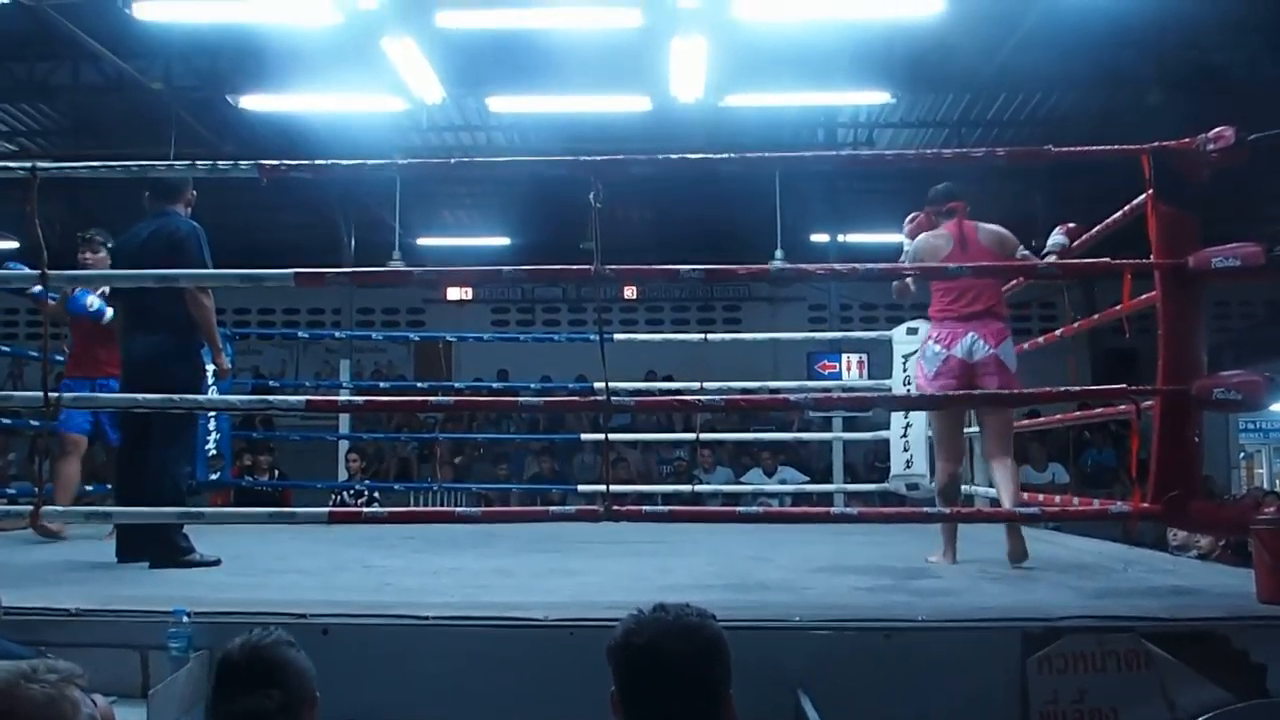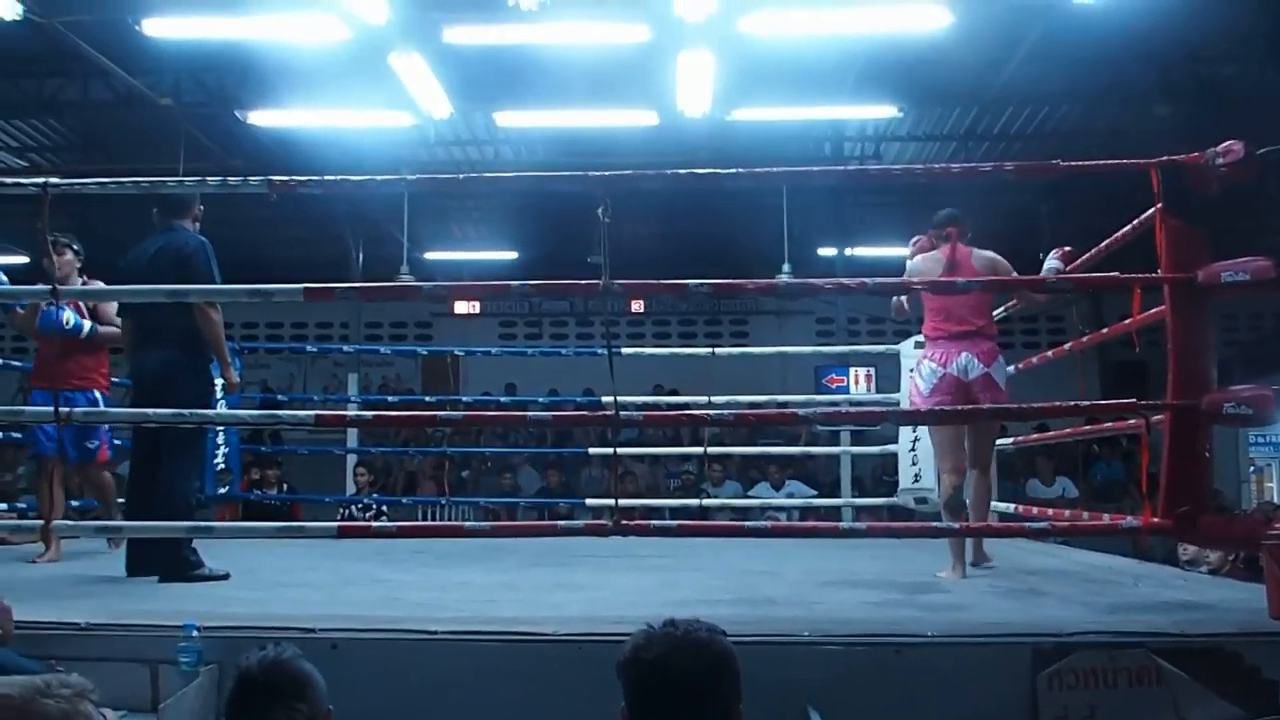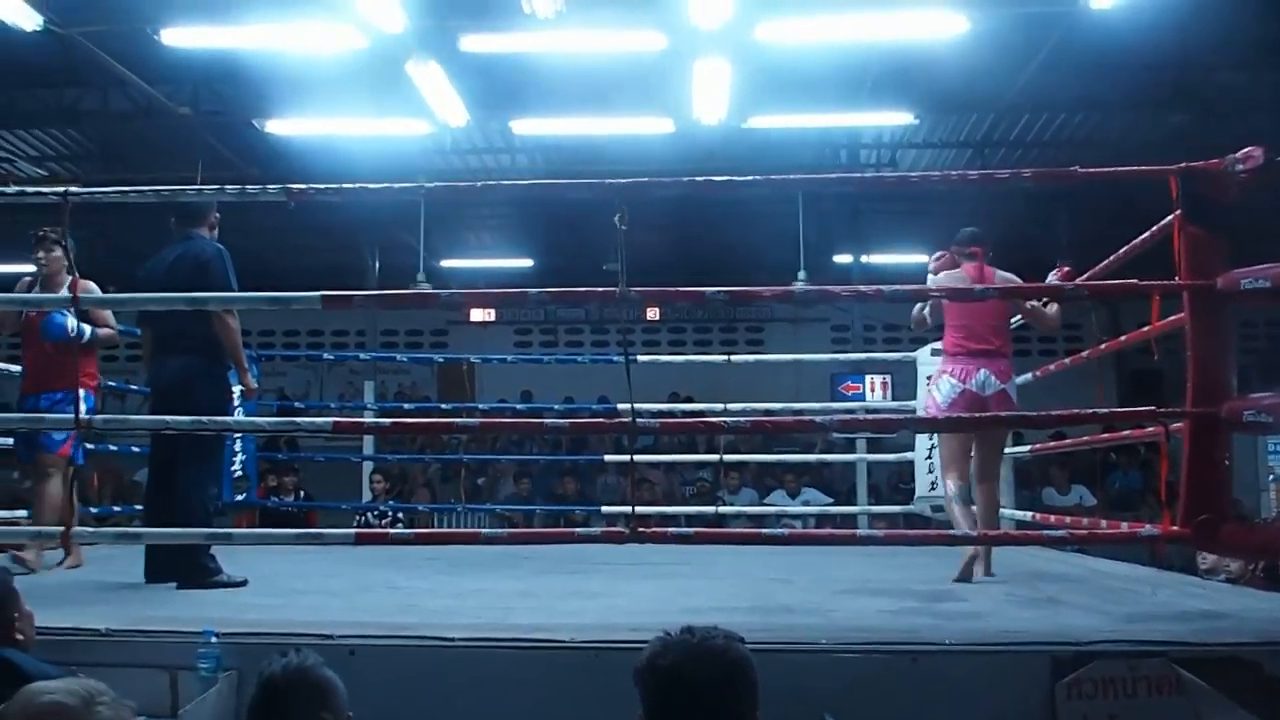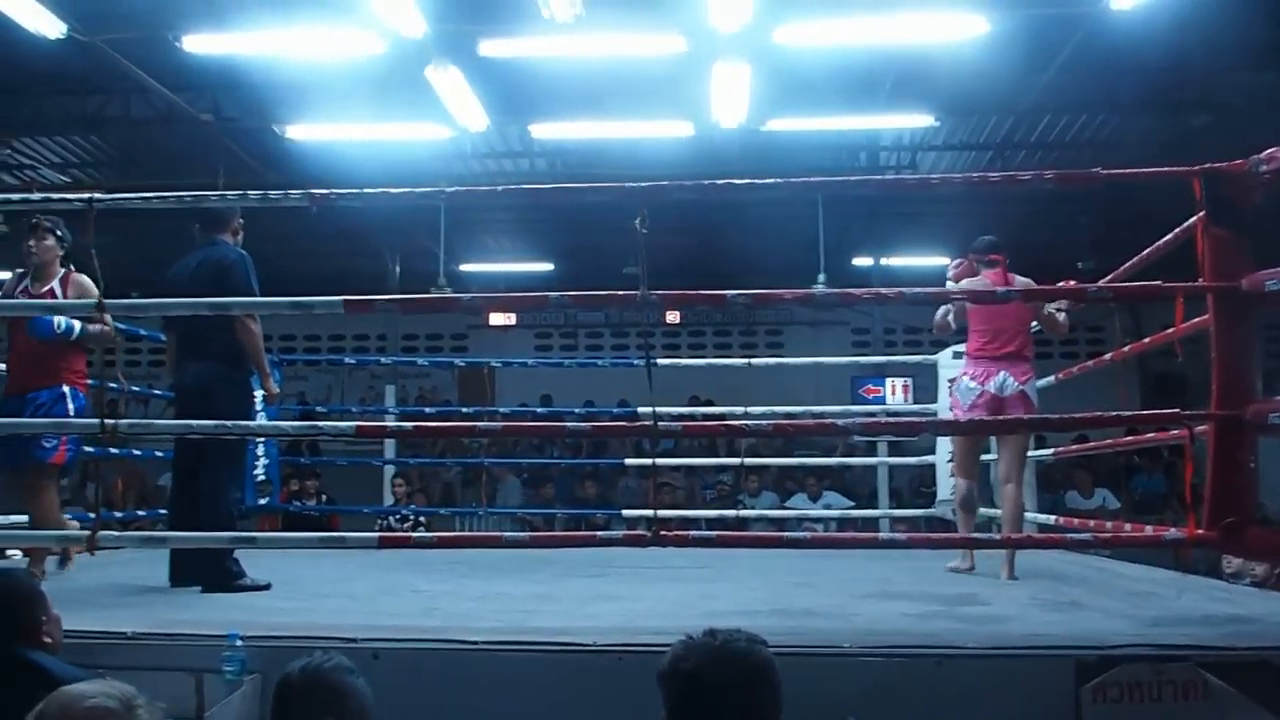
dt=0.3s
person 1, frame 1
left shoulder: (127, 239)
right shoulder: (186, 231)
left elbow: (119, 305)
right elbow: (197, 295)
right wrist: (217, 350)
left hip: (137, 353)
right hip: (175, 352)
left knee: (134, 446)
right knee: (173, 449)
left ankle: (132, 542)
right ankle: (169, 545)
person 1, frame 2
left shoulder: (136, 255)
right shoulder: (194, 246)
left elbow: (127, 320)
right elbow: (206, 309)
right wrist: (226, 364)
left hip: (147, 368)
right hip: (184, 366)
left knee: (145, 462)
right knee: (182, 463)
left ankle: (141, 555)
right ankle: (178, 559)
person 1, frame 3
left shoulder: (154, 264)
right shoulder: (211, 254)
left elbow: (146, 329)
right elbow: (223, 316)
right wrist: (243, 371)
left hip: (165, 375)
right hip: (203, 373)
left knee: (163, 468)
right knee: (200, 470)
left ankle: (161, 562)
right ankle: (196, 565)
person 1, frame 4
left shoulder: (179, 268)
right shoulder: (234, 259)
left elbow: (171, 334)
right elbow: (246, 321)
right wrist: (265, 376)
left hip: (189, 379)
right hip: (225, 378)
left knee: (188, 472)
right knee: (223, 474)
left ankle: (185, 566)
right ankle: (220, 569)
person 2, frame 1
left shoulder: (925, 242)
right shoulder: (996, 236)
left elbow: (900, 291)
right wrist: (1056, 247)
left hip: (945, 345)
right hip: (992, 342)
left knee: (947, 454)
right knee: (998, 449)
left ankle: (948, 548)
right ankle: (1010, 514)
person 2, frame 2
left shoulder: (921, 264)
right shoulder: (989, 261)
left elbow: (898, 310)
right elbow: (1037, 296)
right wrist: (1053, 269)
left hip: (939, 363)
right hip: (985, 362)
left knee: (950, 467)
right knee: (981, 463)
left ankle: (957, 562)
right ankle: (977, 547)
person 2, frame 3
left shoulder: (944, 281)
right shoulder: (1009, 282)
left elbow: (918, 322)
right elbow: (1049, 322)
left hip: (956, 377)
right hip: (998, 378)
left knee: (954, 474)
right knee: (988, 475)
left ankle: (972, 543)
right ankle: (985, 560)
person 2, frame 4
left shoulder: (966, 288)
right shoulder: (1028, 288)
left elbow: (940, 327)
right elbow: (1059, 328)
right wrist: (1060, 304)
left hip: (978, 380)
right hip: (1019, 382)
left knee: (965, 474)
right knee: (1011, 476)
left ankle: (965, 554)
right ankle: (1008, 564)
person 3, frame 1
right shoulder: (73, 287)
right elbow: (56, 314)
left wrist: (104, 315)
left hip: (113, 381)
right hip: (77, 379)
left knee: (118, 453)
right knee: (70, 444)
right ankle: (57, 517)
person 3, frame 2
left shoulder: (94, 290)
left elbow: (118, 332)
left wrist: (80, 328)
left hip: (85, 391)
right hip: (44, 390)
left knee: (90, 466)
right knee: (47, 465)
left ankle: (114, 521)
right ankle: (51, 544)
person 3, frame 3
left shoulder: (85, 289)
left elbow: (113, 334)
left wrist: (81, 332)
left hip: (72, 392)
right hip: (33, 392)
left knee: (50, 465)
right knee: (49, 470)
left ankle: (35, 550)
right ankle: (72, 549)
person 3, frame 4
left shoulder: (76, 283)
left elbow: (107, 330)
left wrist: (70, 328)
left hip: (59, 391)
left knee: (42, 474)
left ankle: (37, 562)
right ankle: (64, 532)
